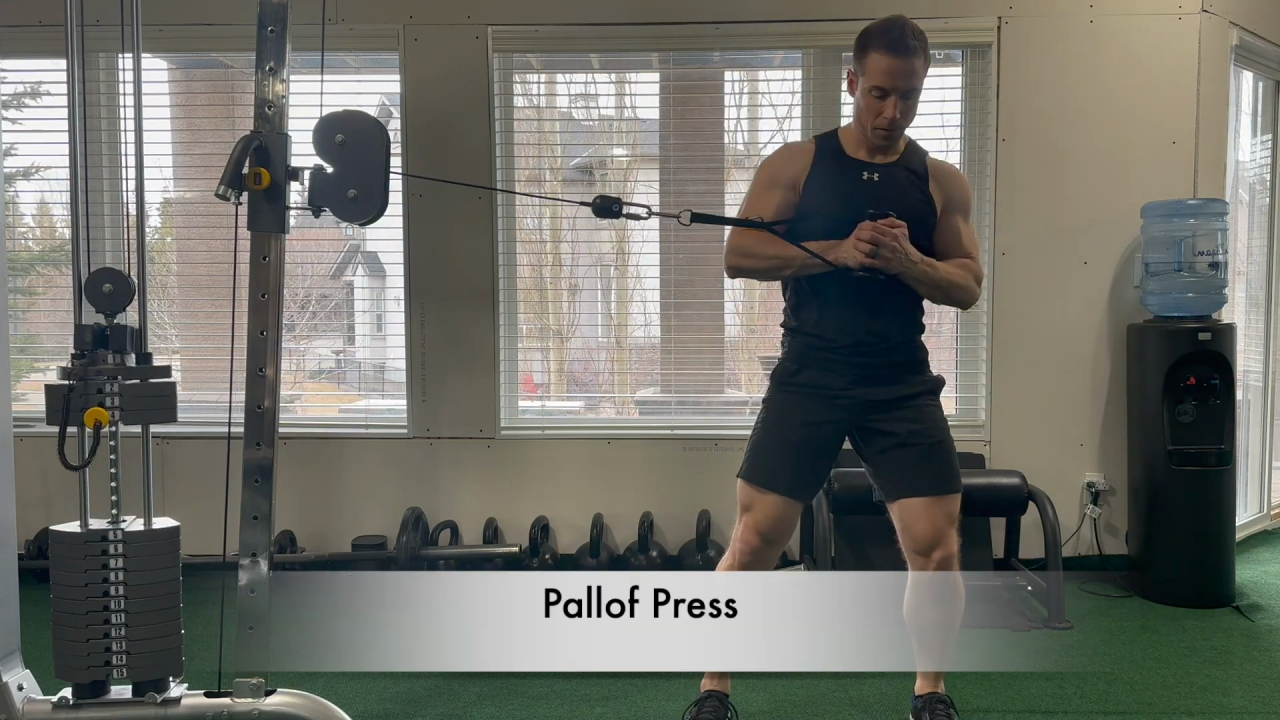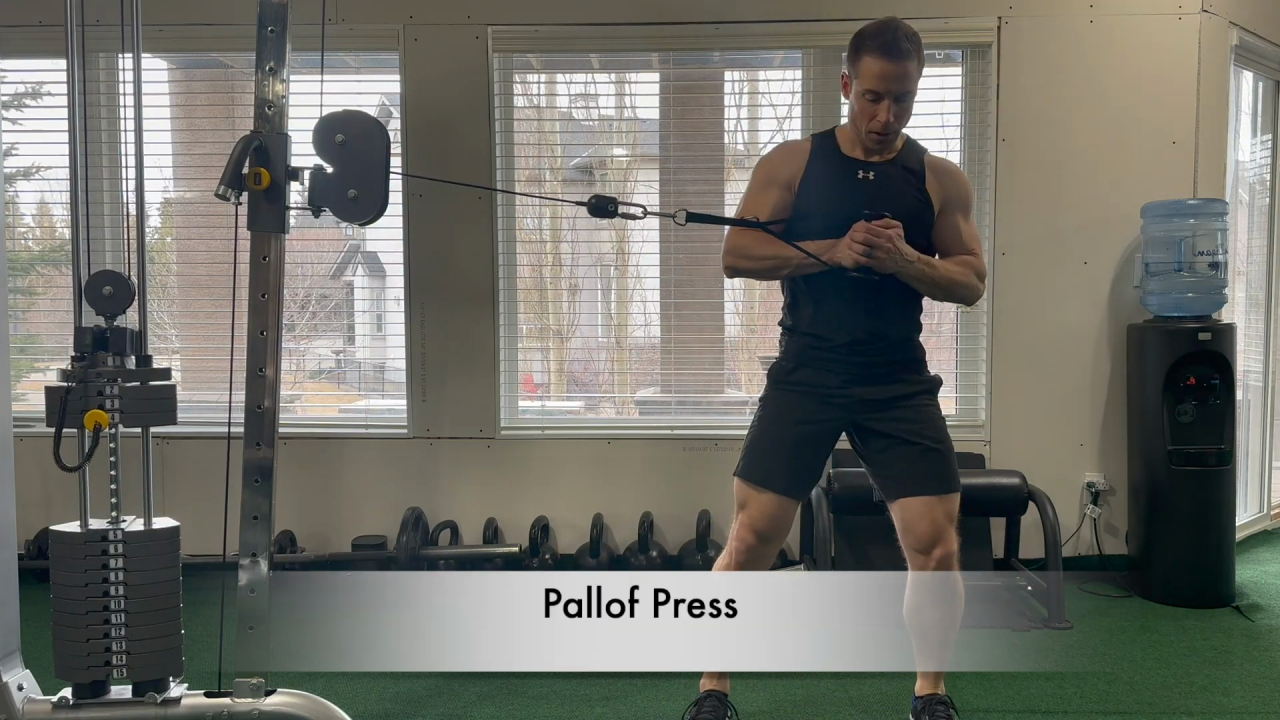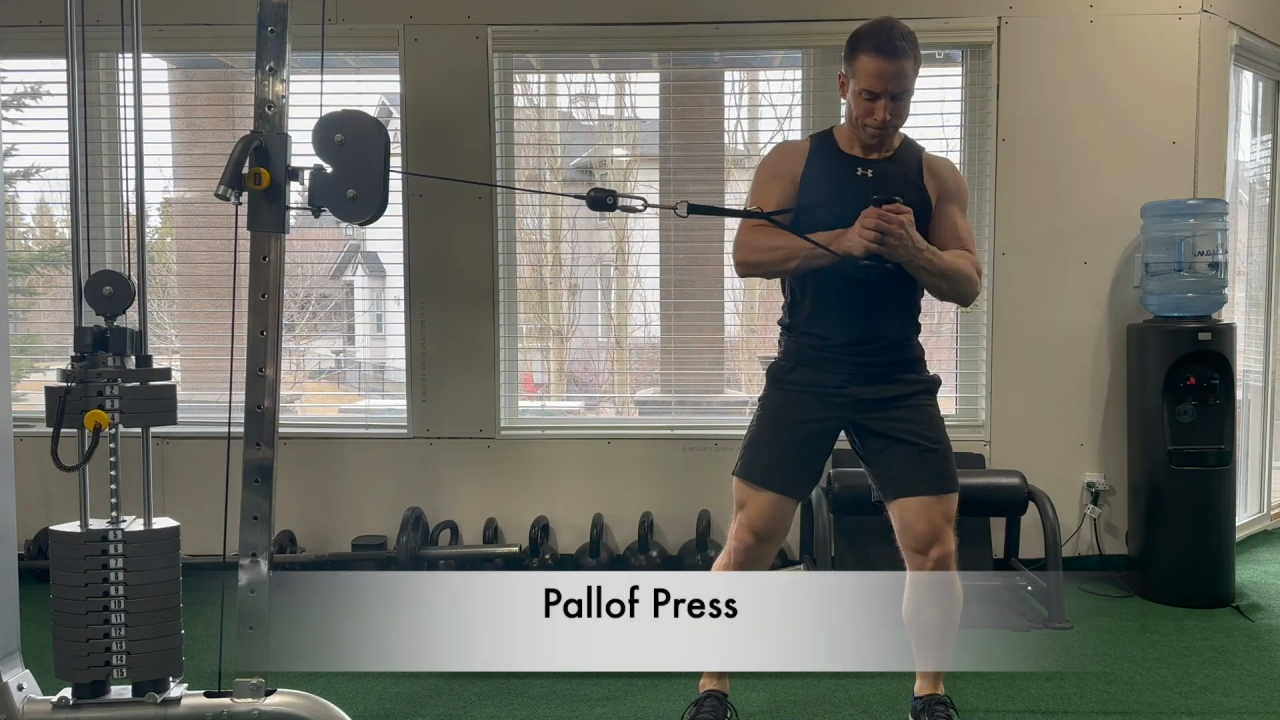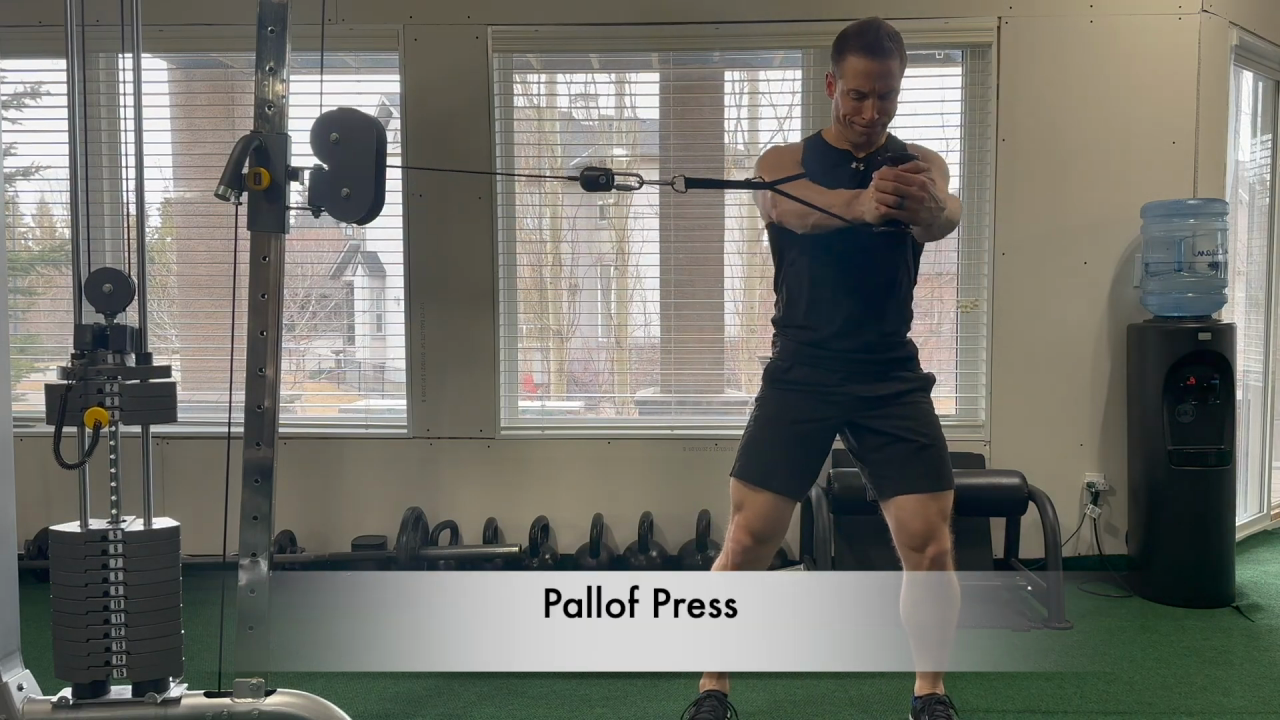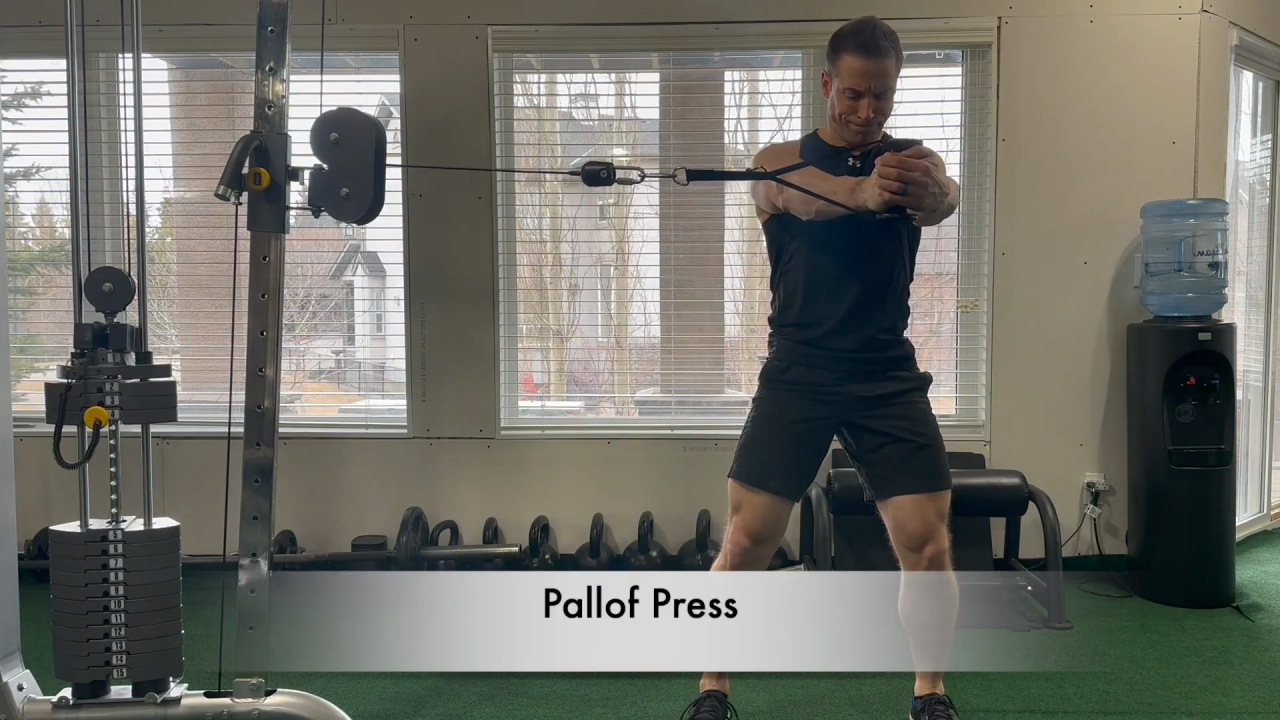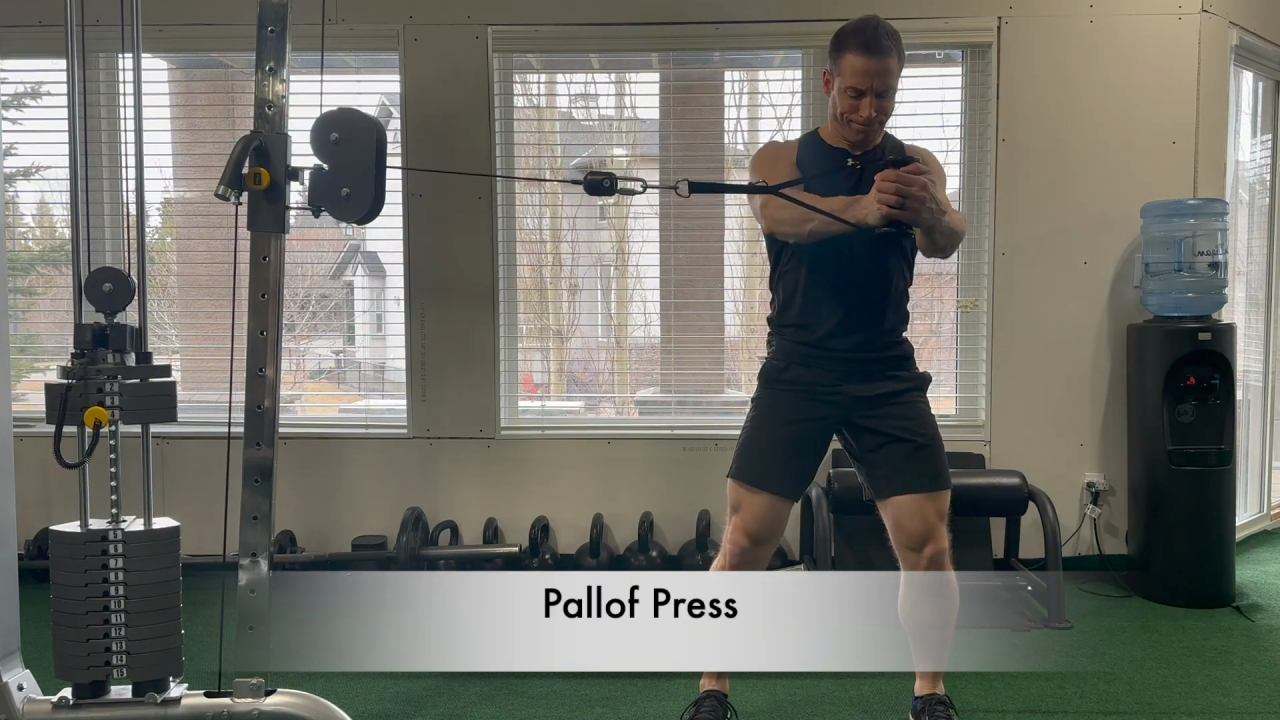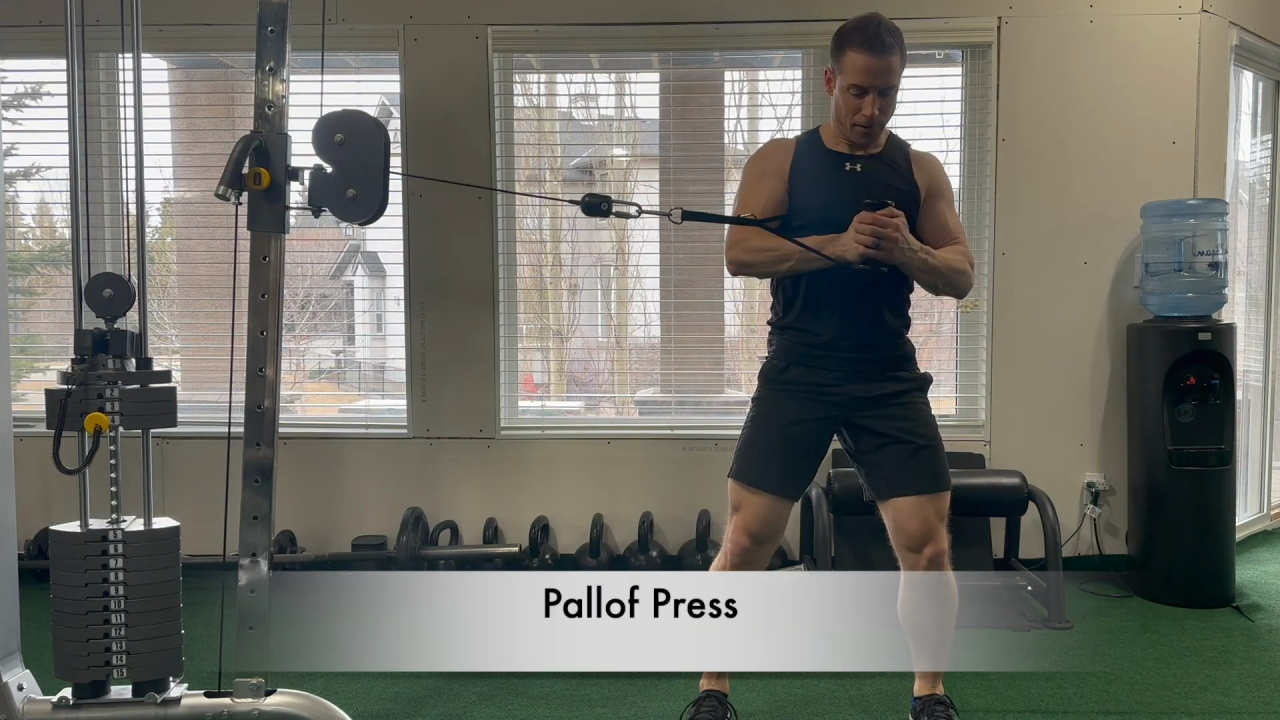
dt=0.3s
person 1, frame 1
left shoulder: (941, 181)
right shoulder: (796, 163)
left elbow: (969, 285)
right elbow: (739, 255)
left wrist: (906, 261)
right wrist: (838, 251)
left hip: (902, 385)
right hip: (808, 378)
left knee: (937, 551)
right knee: (753, 543)
person 1, frame 2
left shoulder: (940, 178)
right shoulder: (792, 162)
left elbow: (972, 281)
right elbow: (736, 254)
left wrist: (903, 258)
right wrist: (833, 250)
left hip: (899, 384)
right hip: (804, 376)
left knee: (937, 549)
right knee: (749, 541)
person 1, frame 3
left shoulder: (935, 175)
right shoulder: (792, 161)
left elbow: (965, 284)
right elbow: (750, 255)
left wrist: (910, 249)
right wrist: (845, 239)
left hip: (897, 380)
right hip: (806, 375)
left knee: (934, 549)
right knee: (747, 541)
person 1, frame 4
left shoulder: (919, 160)
right shoulder: (786, 159)
left elbow: (945, 218)
right elbow: (798, 213)
left wrist: (921, 202)
right wrist: (861, 205)
left hip: (891, 377)
right hip: (802, 373)
left knee: (931, 547)
right knee: (746, 541)
person 1, frame 5
left shoulder: (914, 158)
right shoulder: (782, 159)
left elbow: (942, 202)
right elbow: (808, 200)
left wrist: (926, 189)
right wrist: (865, 191)
left hip: (888, 377)
right hip: (798, 374)
left knee: (929, 548)
right knee: (745, 543)
person 1, frame 6
left shoulder: (916, 162)
right shoulder: (781, 158)
left elbow: (947, 239)
right elbow: (790, 220)
left wrist: (928, 209)
right wrist: (862, 207)
left hip: (886, 376)
right hip: (797, 374)
left knee: (928, 546)
right knee: (743, 542)
person 1, frame 7
left shoulder: (920, 170)
right shoulder: (780, 160)
left elbow: (961, 275)
right elbow: (740, 252)
left wrist: (905, 249)
right wrist: (837, 246)
left hip: (888, 379)
right hip: (796, 374)
left knee: (927, 548)
right knee: (744, 542)
